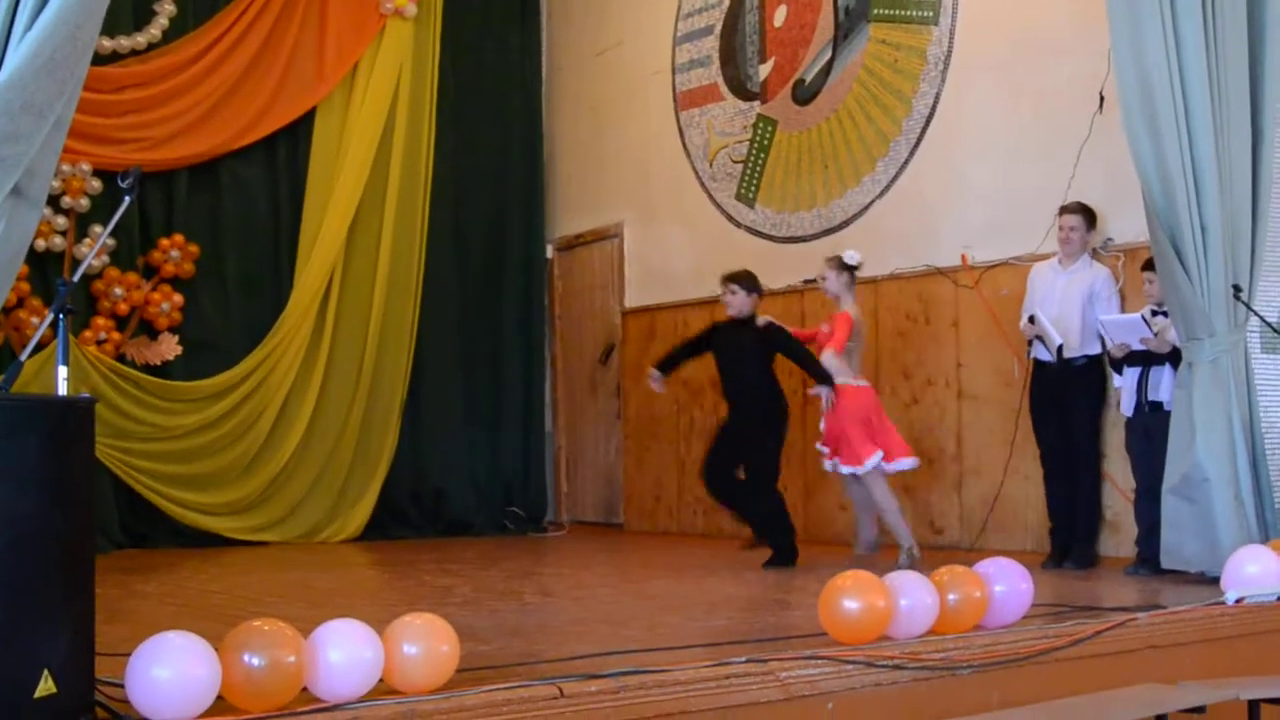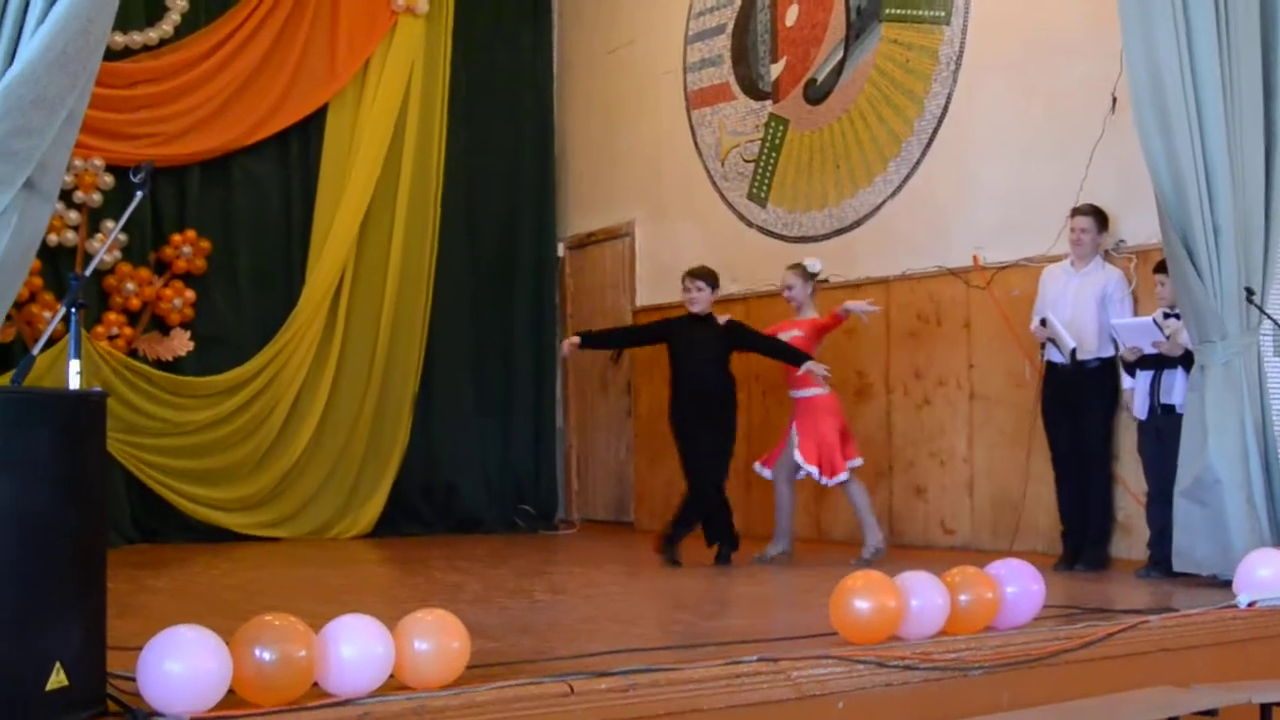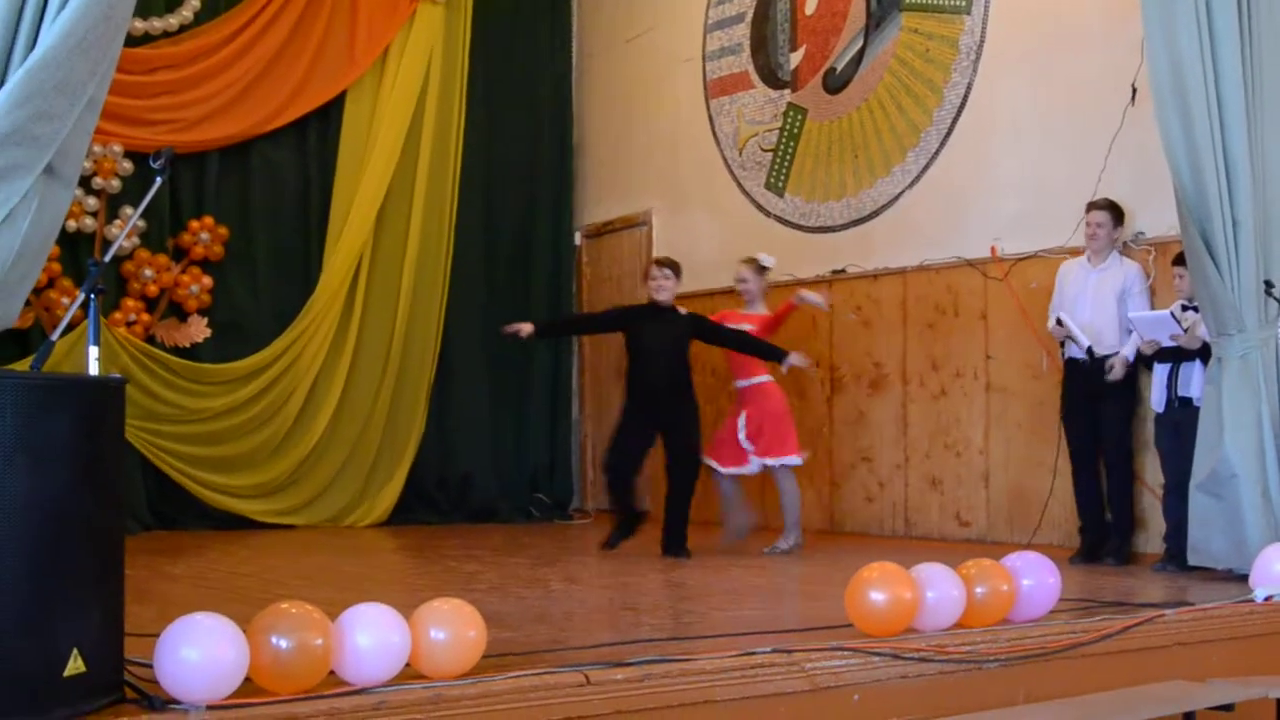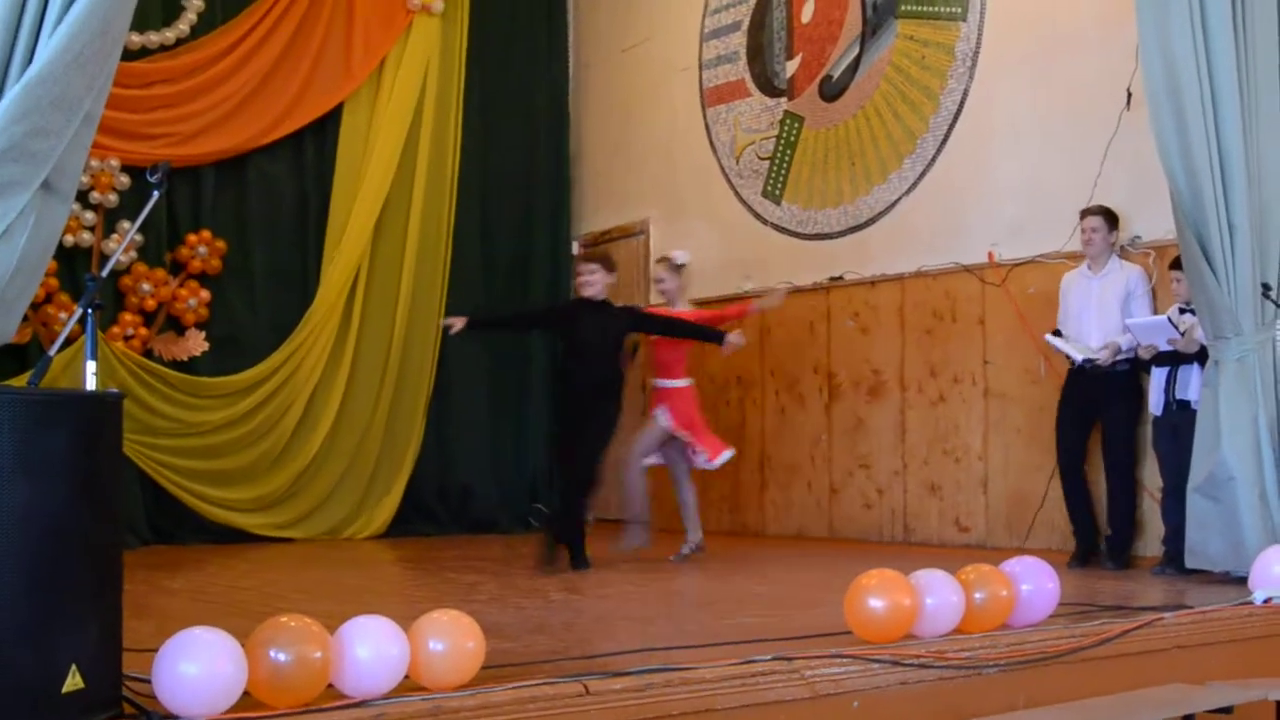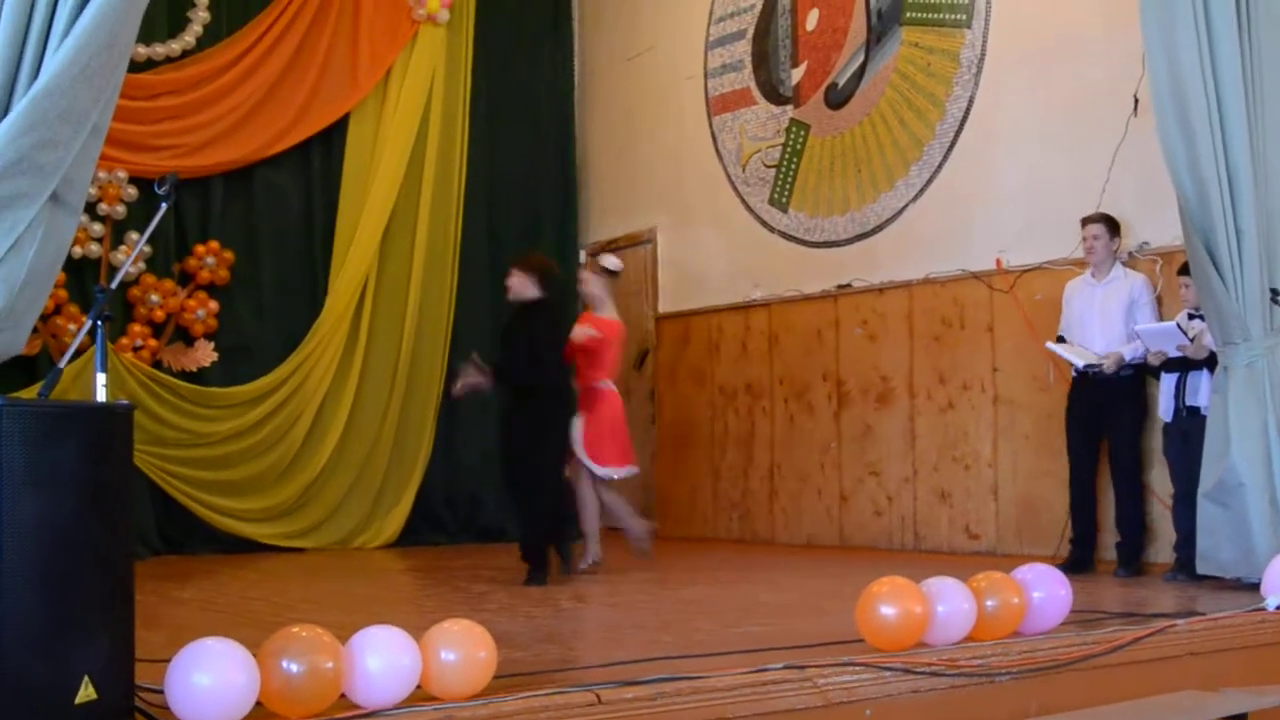
dt=0.3s
person 1, frame 1
left shoulder: (1099, 276)
right shoulder: (1038, 271)
right elbow: (1027, 312)
right wrist: (1025, 327)
left hip: (1082, 371)
right hip: (1044, 372)
left knee: (1082, 457)
right knee: (1052, 458)
left ankle: (1083, 545)
right ankle: (1060, 543)
person 1, frame 2
left shoulder: (1112, 278)
right shoulder: (1050, 274)
right elbow: (1038, 315)
right wrist: (1037, 330)
left hip: (1095, 374)
right hip: (1056, 375)
left knee: (1094, 459)
right knee: (1064, 460)
left ankle: (1095, 547)
right ankle: (1072, 544)
person 1, frame 3
left shoulder: (1130, 272)
right shoulder: (1067, 270)
right elbow: (1055, 313)
left wrist: (1125, 355)
right wrist: (1056, 329)
left hip: (1114, 372)
right hip: (1077, 371)
left knee: (1116, 454)
right knee: (1081, 456)
left ankle: (1119, 540)
right ankle: (1092, 538)
person 1, frame 4
left shoulder: (1132, 275)
right shoulder: (1070, 280)
left wrist: (1119, 345)
right wrist: (1060, 342)
left hip: (1119, 377)
right hip: (1079, 377)
left knee: (1118, 461)
right knee: (1068, 456)
left ankle: (1119, 546)
right ankle: (1085, 541)
person 1, frame 5
left shoulder: (1136, 283)
right shoulder: (1072, 288)
left wrist: (1123, 356)
left hip: (1123, 384)
right hip: (1083, 385)
left knee: (1125, 468)
right knee: (1080, 469)
left ankle: (1130, 554)
right ankle: (1081, 552)
person 2, frame 1
right shoulder: (1141, 318)
right elbow: (1124, 367)
left wrist: (1168, 350)
right wrist: (1115, 355)
left hip: (1169, 412)
right hip: (1137, 413)
right knee: (1145, 485)
right ankle: (1147, 554)
person 2, frame 2
right shoulder: (1154, 319)
right elbow: (1137, 370)
left wrist: (1180, 353)
right wrist: (1127, 359)
left hip: (1182, 415)
right hip: (1150, 415)
right knee: (1157, 488)
right ankle: (1159, 557)
person 2, frame 3
right shoulder: (1173, 312)
right elbow: (1157, 361)
left wrist: (1199, 346)
right wrist: (1146, 352)
left hip: (1199, 408)
right hip: (1167, 408)
right knee: (1173, 481)
right ankle: (1175, 551)
person 2, frame 4
right shoulder: (1171, 315)
left wrist: (1197, 349)
right wrist: (1144, 356)
left hip: (1196, 411)
right hip: (1165, 411)
right knee: (1172, 484)
right ankle: (1174, 554)
person 2, frame 5
right shoulder: (1179, 321)
left wrist: (1206, 355)
right wrist: (1153, 363)
left hip: (1207, 417)
right hip: (1175, 418)
right knee: (1183, 491)
right ankle: (1186, 560)
person 3, frame 1
left shoulder: (767, 331)
right shoulder: (720, 331)
left elbow: (800, 355)
right elbow: (691, 347)
left wrist: (824, 383)
right wrist: (661, 368)
left hip: (767, 415)
right hip: (739, 416)
left knee: (760, 481)
right knee: (715, 473)
left ankle: (784, 549)
right ankle: (762, 528)
person 3, frame 2
left shoulder: (727, 329)
right shoulder: (673, 327)
left elbow: (766, 344)
right elbow: (631, 335)
left wrist: (805, 362)
right wrist: (583, 338)
left hip: (718, 415)
right hip: (684, 414)
left knee: (708, 479)
right knee: (699, 479)
left ankle: (674, 537)
right ankle: (725, 540)
person 3, frame 3
left shoulder: (688, 321)
right shoulder: (632, 315)
left elbow: (733, 338)
right elbow: (587, 322)
left wrist: (782, 355)
right wrist: (537, 328)
left hip: (679, 406)
right hip: (640, 405)
left knee: (684, 472)
right knee: (618, 466)
left ankle: (674, 540)
right ankle: (628, 519)
person 3, frame 4
left shoulder: (624, 316)
right shoulder: (566, 312)
left elbow: (669, 325)
right elbow: (520, 321)
left wrist: (720, 337)
right wrist: (470, 322)
left hip: (604, 404)
right hip: (569, 402)
left knee: (582, 468)
right knee: (570, 472)
left ankle: (560, 536)
right ankle: (575, 547)
person 3, frame 5
left shoulder: (546, 315)
right shoulder: (524, 315)
left elbow: (532, 366)
left wrist: (491, 377)
right wrist: (486, 375)
left hip: (546, 407)
right hip: (523, 406)
left knee: (540, 478)
right knee: (517, 476)
left ankle: (539, 558)
right ankle: (546, 548)
person 4, frame 1
left shoulder: (844, 317)
right shoulder: (852, 315)
left elbow: (837, 340)
right elbow: (816, 337)
left wrist: (829, 357)
left hip: (847, 399)
right hip: (860, 395)
left knee: (867, 478)
right knee: (869, 475)
left ankle: (907, 546)
right ankle: (870, 533)
person 4, frame 2
left shoulder: (814, 324)
right shoulder: (785, 326)
left elbow: (831, 318)
left wrist: (846, 308)
left hip: (814, 407)
right hip: (807, 408)
left knee: (781, 473)
right knee: (841, 475)
left ankle: (782, 542)
right ankle: (873, 539)
person 4, frame 3
left shoulder: (766, 319)
right shoulder: (728, 316)
left elbow: (784, 311)
left wrist: (801, 298)
left hip: (763, 395)
right hip: (745, 398)
left knee: (780, 469)
right knee: (720, 462)
left ankle: (792, 533)
right ankle: (740, 517)
person 4, frame 4
left shoulder: (693, 317)
right shoulder: (654, 314)
left elbow: (722, 316)
left wrist: (759, 304)
left hip: (677, 398)
right hip: (660, 397)
left knee: (632, 459)
right knee: (679, 471)
left ankle: (637, 524)
right ankle: (694, 536)
person 4, frame 5
left shoulder: (611, 326)
right shoulder: (585, 318)
left elbow: (604, 374)
right elbow: (572, 353)
left hip: (599, 405)
right hip: (591, 405)
left knee: (582, 477)
right knee: (586, 477)
right ankle: (636, 527)
